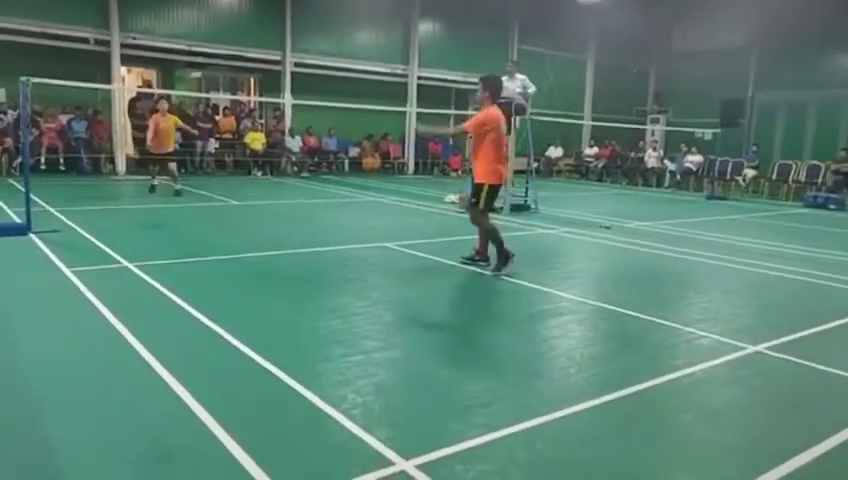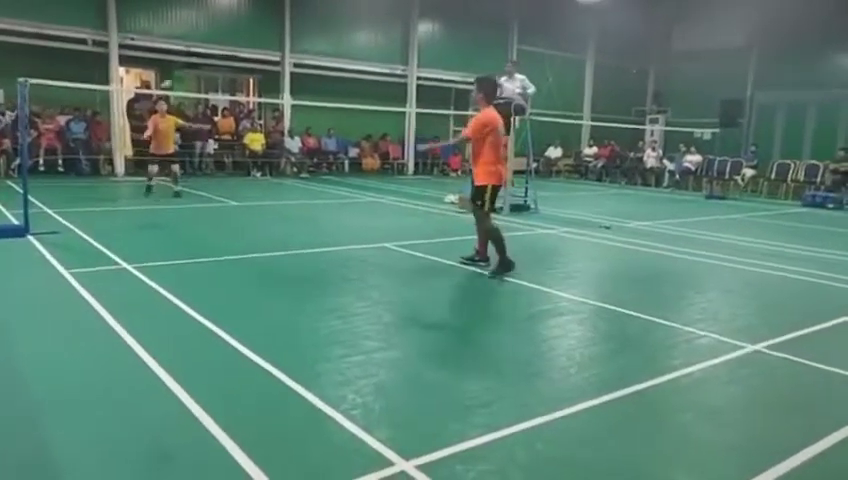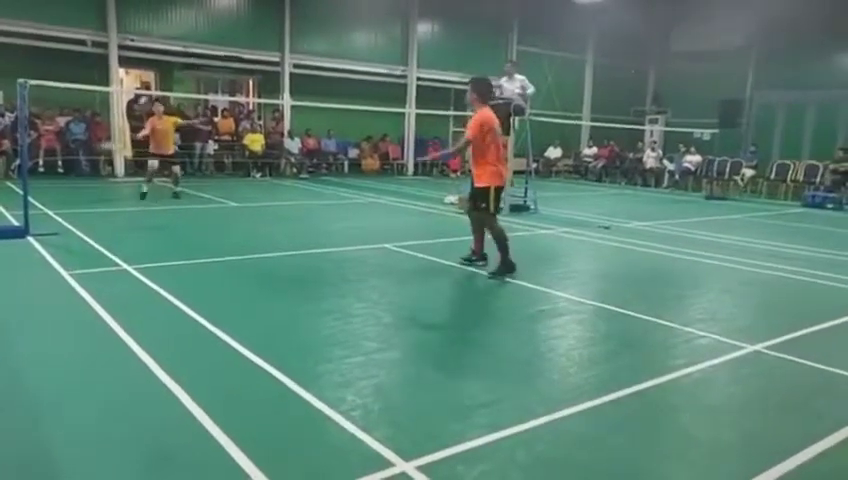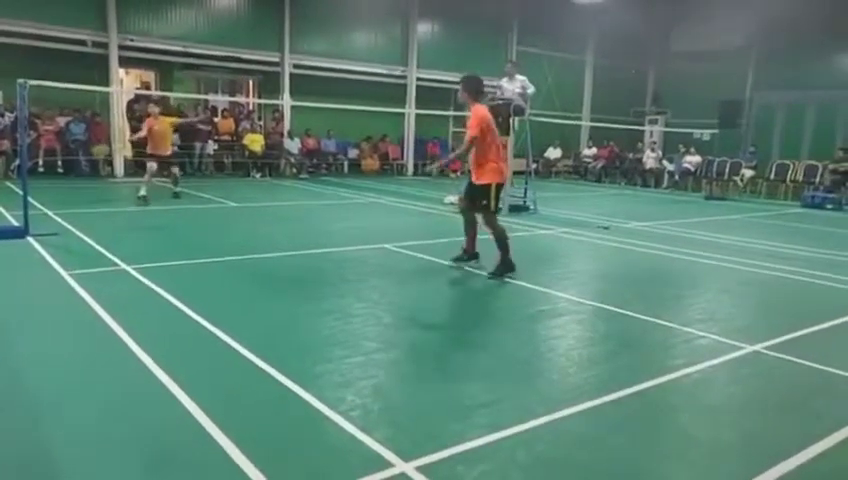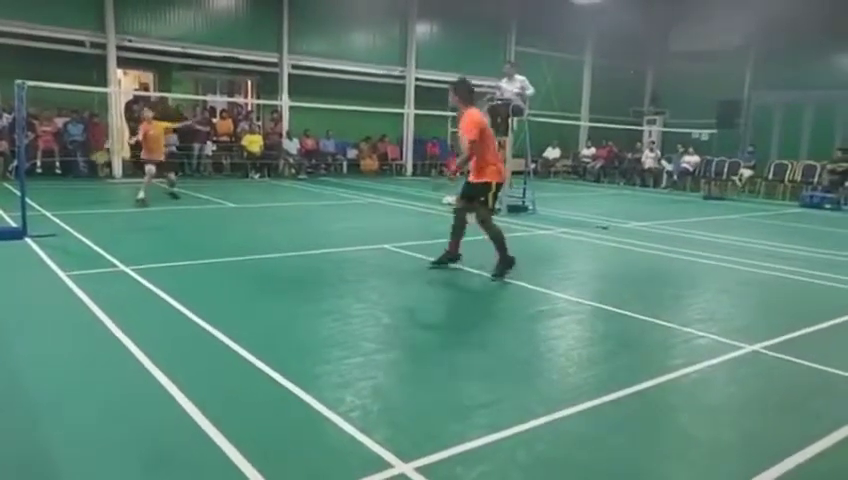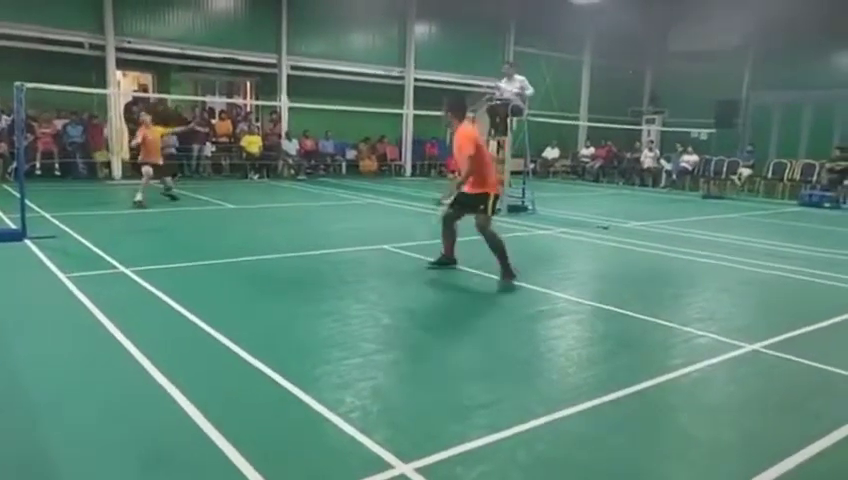
dt=0.1s
person 1, frame 1
left shoulder: (487, 115)
right shoulder: (495, 114)
left elbow: (457, 131)
left wrist: (429, 130)
left hip: (488, 175)
right hip: (486, 173)
left knee: (477, 216)
right knee: (479, 214)
left ankle: (503, 253)
right ankle: (482, 254)
person 1, frame 2
left shoulder: (485, 117)
right shoulder: (491, 115)
left elbow: (459, 140)
left wrist: (432, 146)
left hip: (488, 176)
right hip: (485, 175)
left knee: (483, 218)
right knee: (480, 215)
left ankle: (505, 260)
right ankle: (481, 254)
person 1, frame 3
left shoulder: (481, 117)
right shoulder: (485, 115)
left elbow: (461, 147)
left wrist: (436, 156)
left hip: (490, 177)
right hip: (481, 175)
left knee: (488, 220)
right knee: (473, 212)
left ankle: (507, 263)
right ankle: (479, 253)
person 1, frame 4
left shoulder: (478, 114)
right shoulder: (478, 112)
left elbow: (466, 147)
left wrist: (443, 163)
left hip: (491, 174)
right hip: (480, 173)
left knee: (489, 218)
right knee: (465, 207)
left ankle: (506, 262)
right ankle: (469, 251)
person 1, frame 5
left shoulder: (472, 118)
right shoulder: (467, 116)
left elbow: (469, 153)
left wrist: (453, 170)
right wrist: (456, 169)
left hip: (489, 175)
right hip: (476, 175)
left knee: (483, 217)
right knee: (459, 210)
left ankle: (505, 258)
right ankle: (452, 253)
person 1, frame 6
left shoulder: (465, 133)
right shoulder: (461, 132)
left elbow: (469, 169)
left wrist: (456, 187)
right wrist: (458, 186)
left hip: (485, 188)
right hip: (471, 187)
left knee: (483, 226)
right knee: (448, 216)
left ankle: (507, 271)
right ankle: (448, 257)
